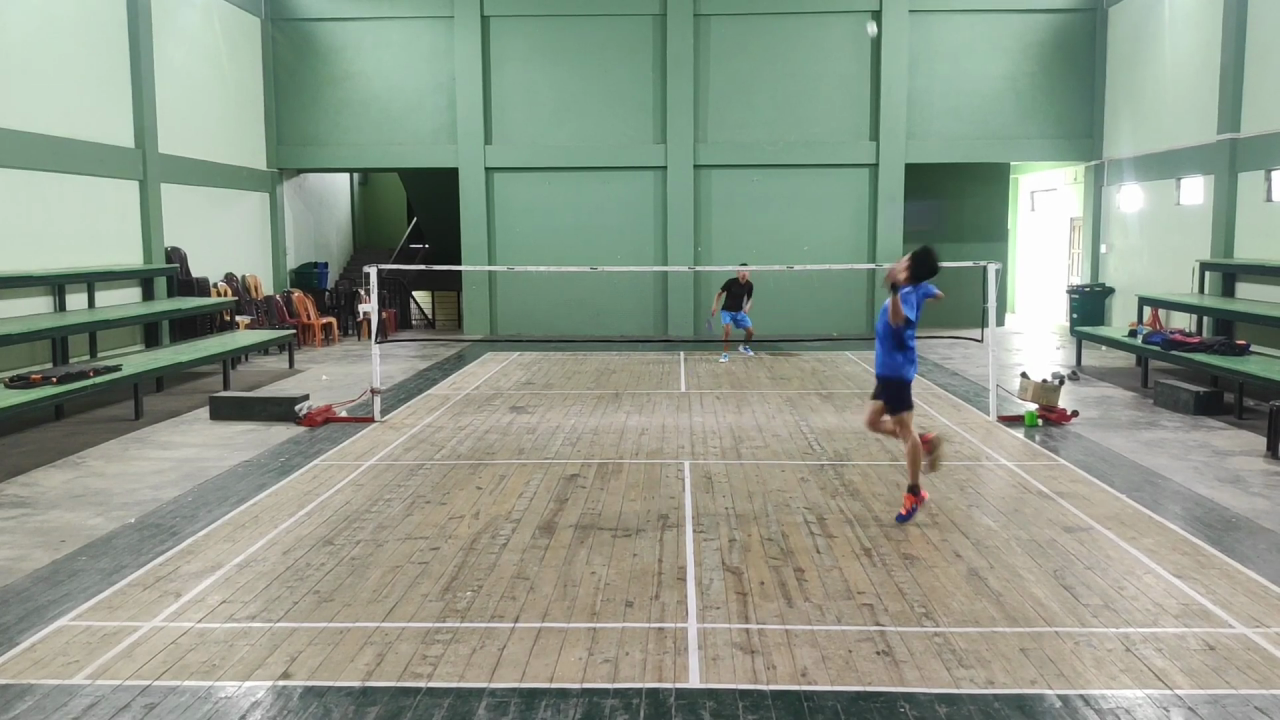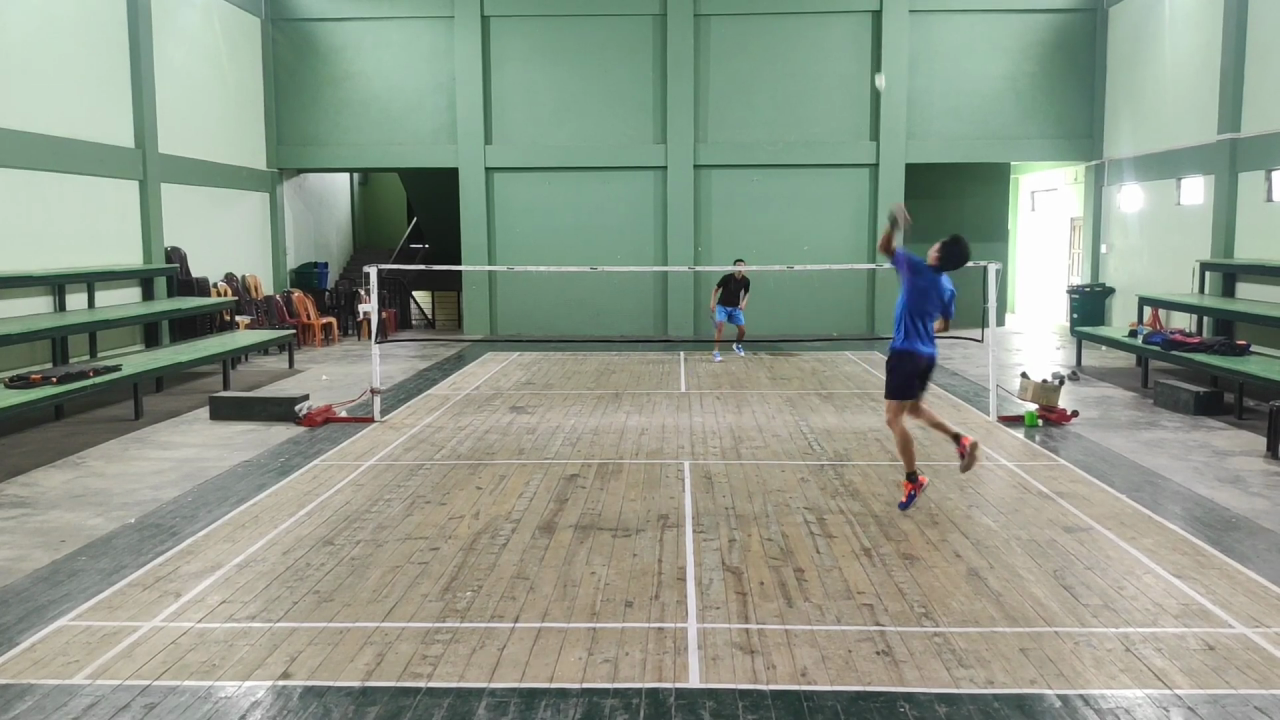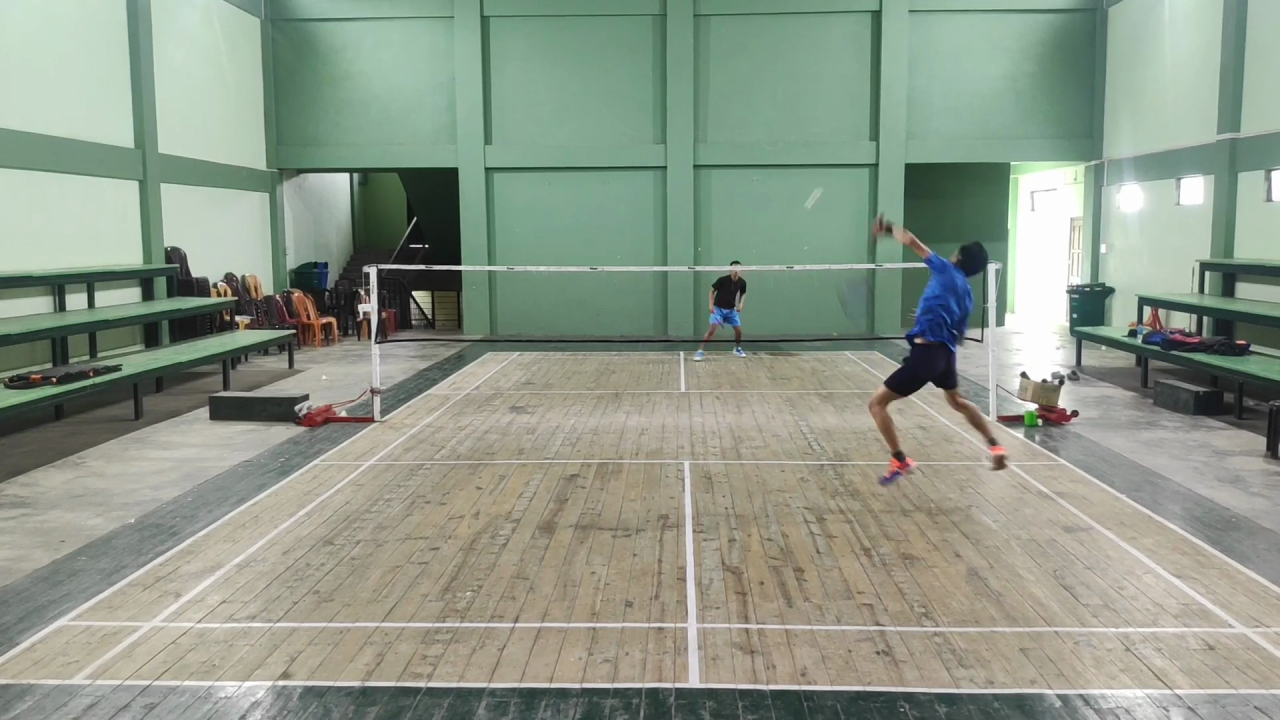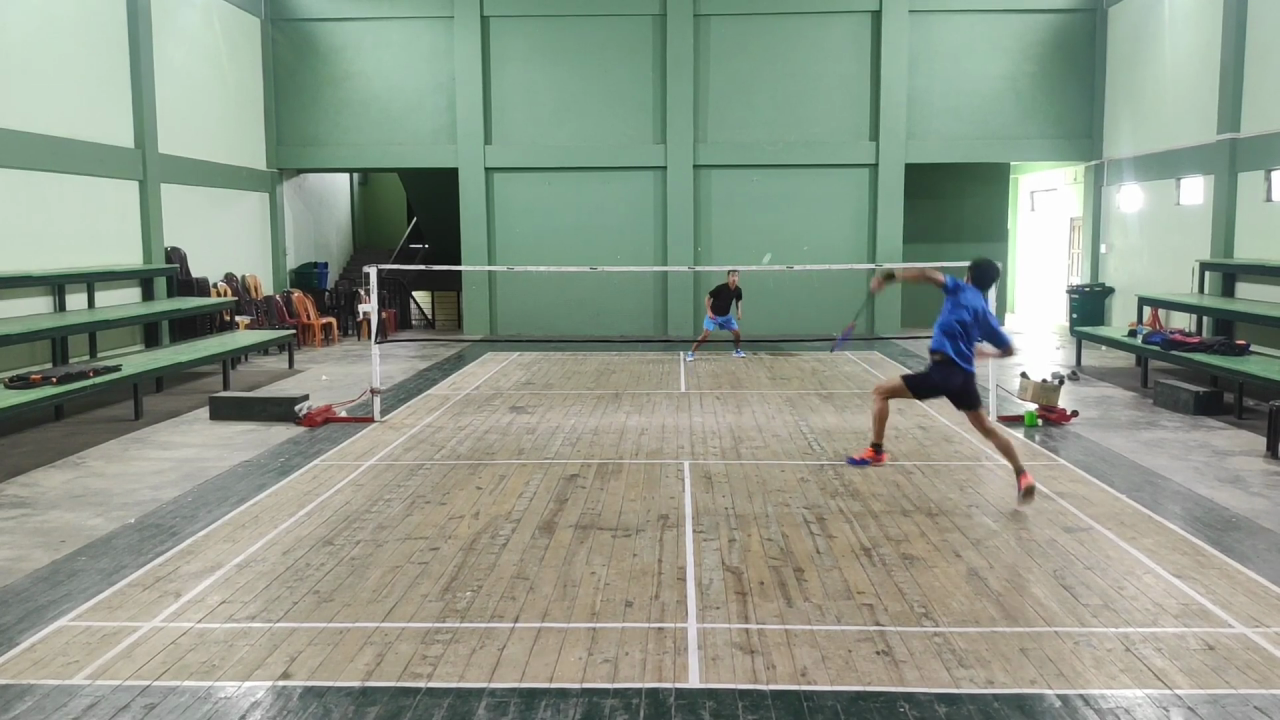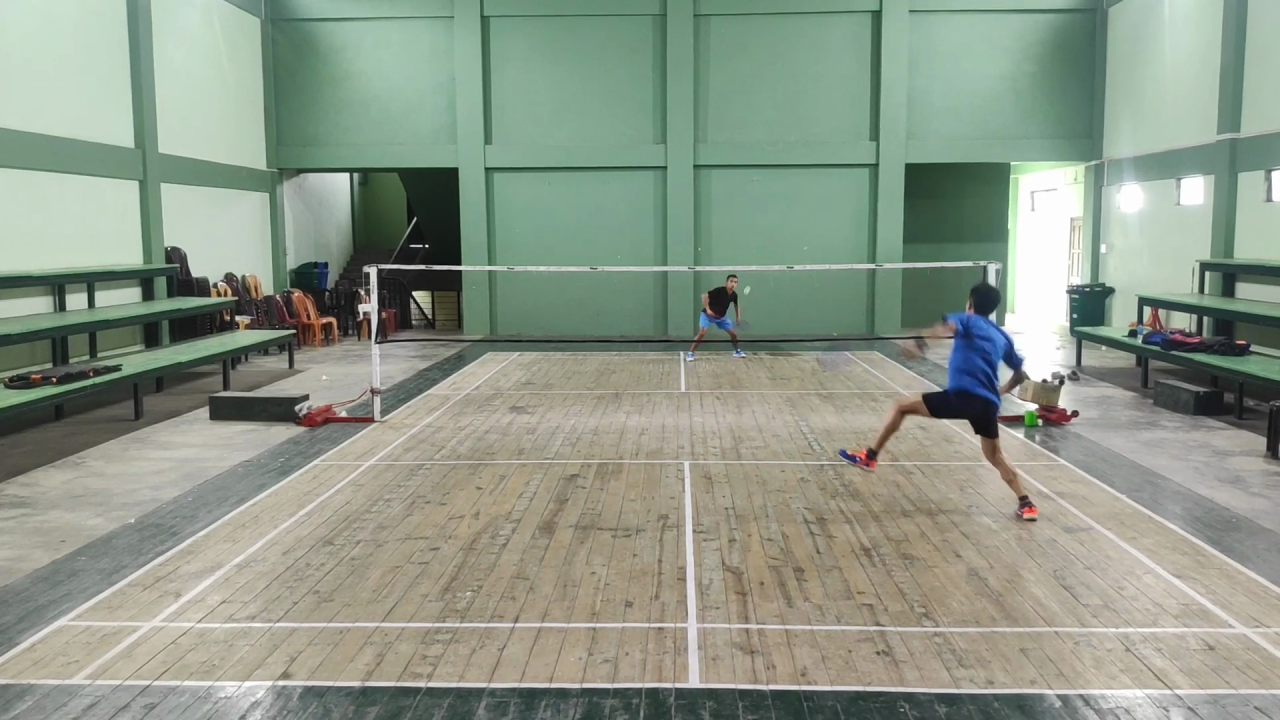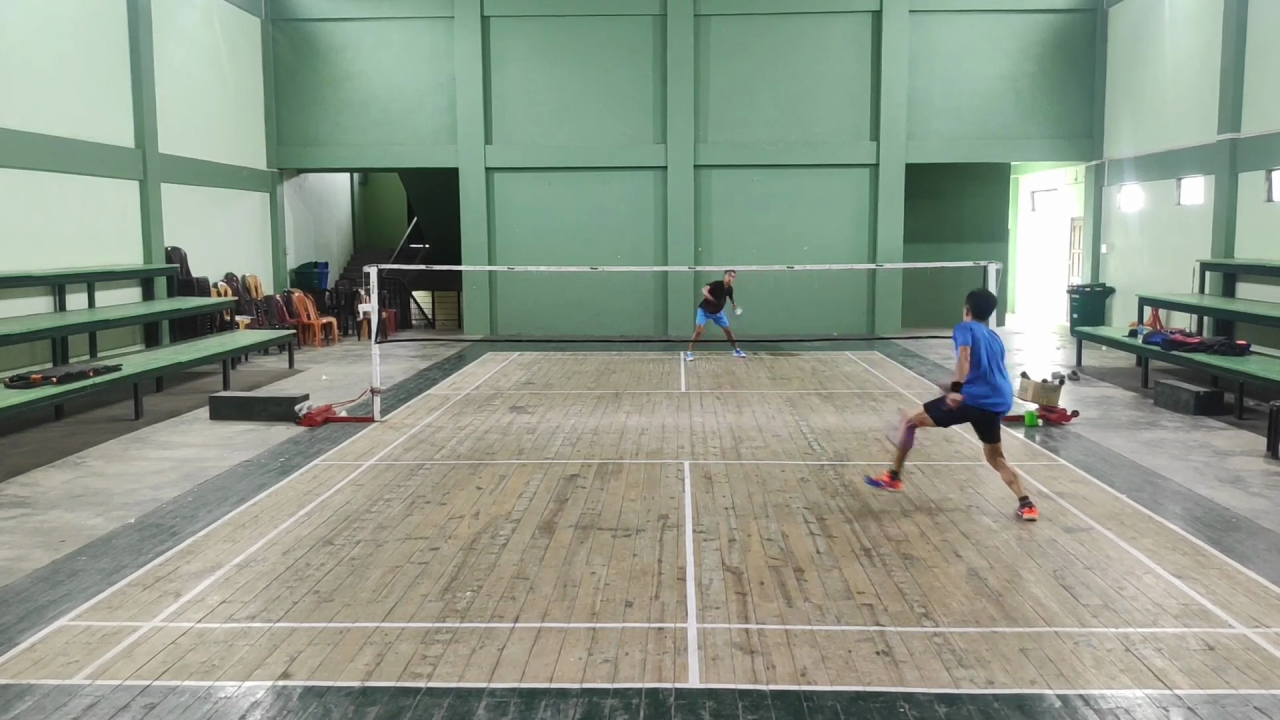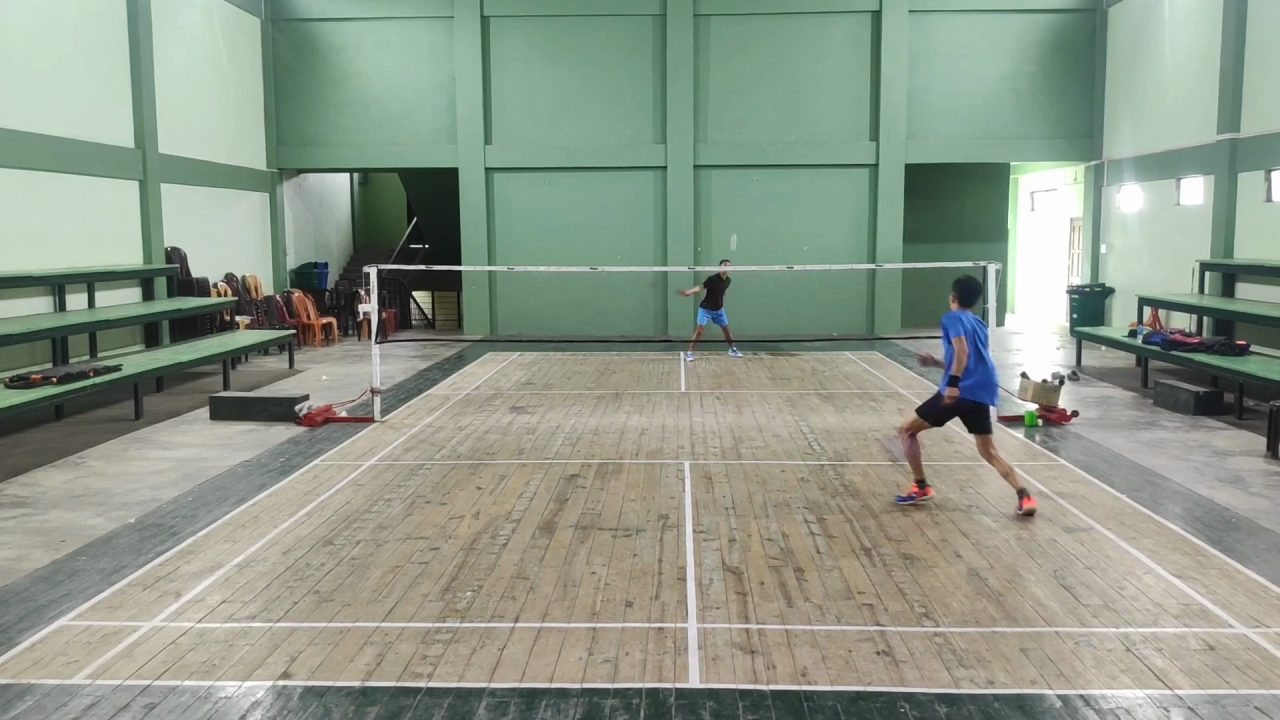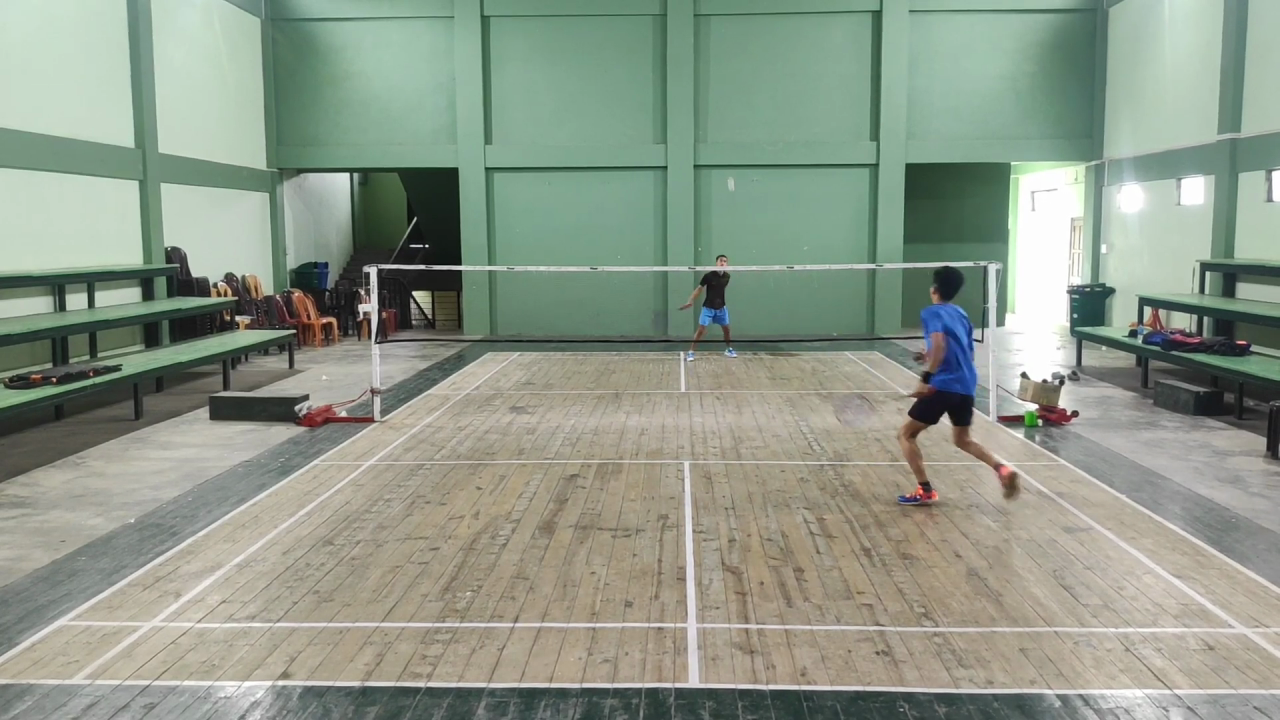
dt=0.1s
person 1, frame 1
left shoulder: (906, 296)
right shoulder: (920, 289)
left elbow: (897, 321)
right elbow: (936, 294)
left wrist: (894, 291)
left hip: (893, 371)
right hip: (902, 371)
left knee: (904, 432)
right knee: (872, 421)
left ankle: (914, 493)
right ankle: (925, 440)
person 1, frame 2
left shoulder: (919, 270)
right shoulder: (946, 288)
left elbow: (884, 248)
right elbow: (945, 326)
left wrist: (894, 222)
left hip: (906, 352)
right hip: (926, 354)
left knee: (894, 419)
right knee: (914, 409)
left ankle: (912, 480)
right ankle: (961, 440)
person 1, frame 3
left shoulder: (946, 272)
right shoulder: (966, 296)
left elbow: (913, 243)
left wrist: (887, 227)
left hip: (924, 353)
right hip: (945, 354)
left knee: (877, 404)
right knee: (957, 402)
left ankle: (899, 460)
right ankle: (994, 447)
person 1, frame 4
left shoulder: (960, 291)
right shoulder: (987, 315)
left elbow: (928, 275)
right elbow: (1008, 350)
left wrist: (889, 277)
right wrist: (987, 352)
left hip: (943, 369)
right hip: (965, 374)
left knee: (880, 392)
right knee: (985, 428)
left ankle: (875, 451)
right ankle: (1022, 477)
person 1, frame 5
left shoulder: (965, 320)
right shoulder: (1002, 337)
left elbow: (948, 328)
right elbow: (1021, 373)
left wrist: (920, 344)
right wrist: (1004, 390)
left hip: (962, 393)
right hip: (989, 402)
left knee: (902, 406)
right knee: (995, 456)
left ankle: (869, 457)
right ankle: (1026, 504)
person 1, frame 6
left shoulder: (966, 329)
right shoulder: (995, 339)
left elbow: (965, 357)
left wrist: (957, 388)
left hip: (970, 399)
right hip: (996, 405)
left knee: (910, 421)
right knee: (996, 458)
left ankle: (893, 477)
right ankle: (1026, 504)
person 1, frame 7
left shoulder: (952, 319)
right shoulder: (979, 324)
left elbow: (961, 348)
left wrist: (953, 383)
right wrist: (937, 362)
left hip: (958, 394)
right hip: (983, 396)
left knee: (906, 430)
right knee: (989, 452)
left ankle: (921, 487)
right ankle: (1023, 496)
person 1, frame 8
left shoulder: (931, 313)
right shoulder: (961, 315)
left elbow: (938, 343)
left wrist: (925, 378)
left hip: (942, 387)
right hip: (966, 388)
left knee: (906, 435)
right knee: (963, 440)
left ankle: (925, 490)
right ankle: (1002, 470)
